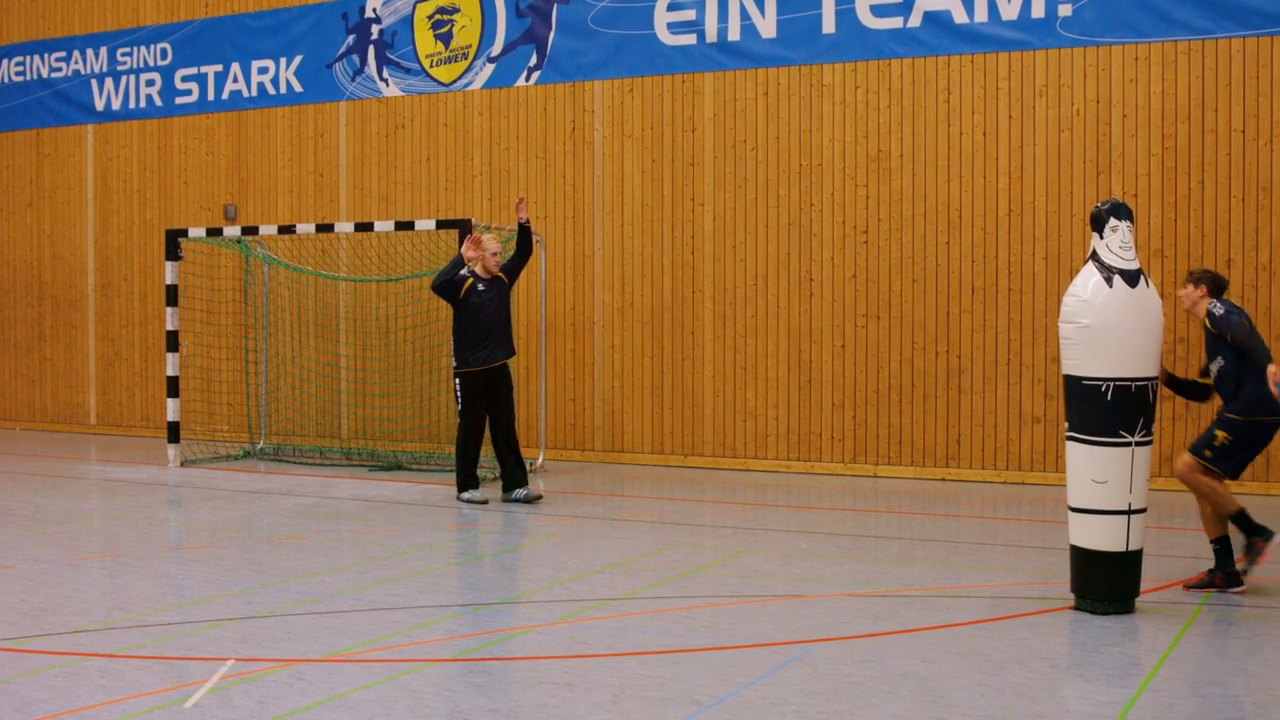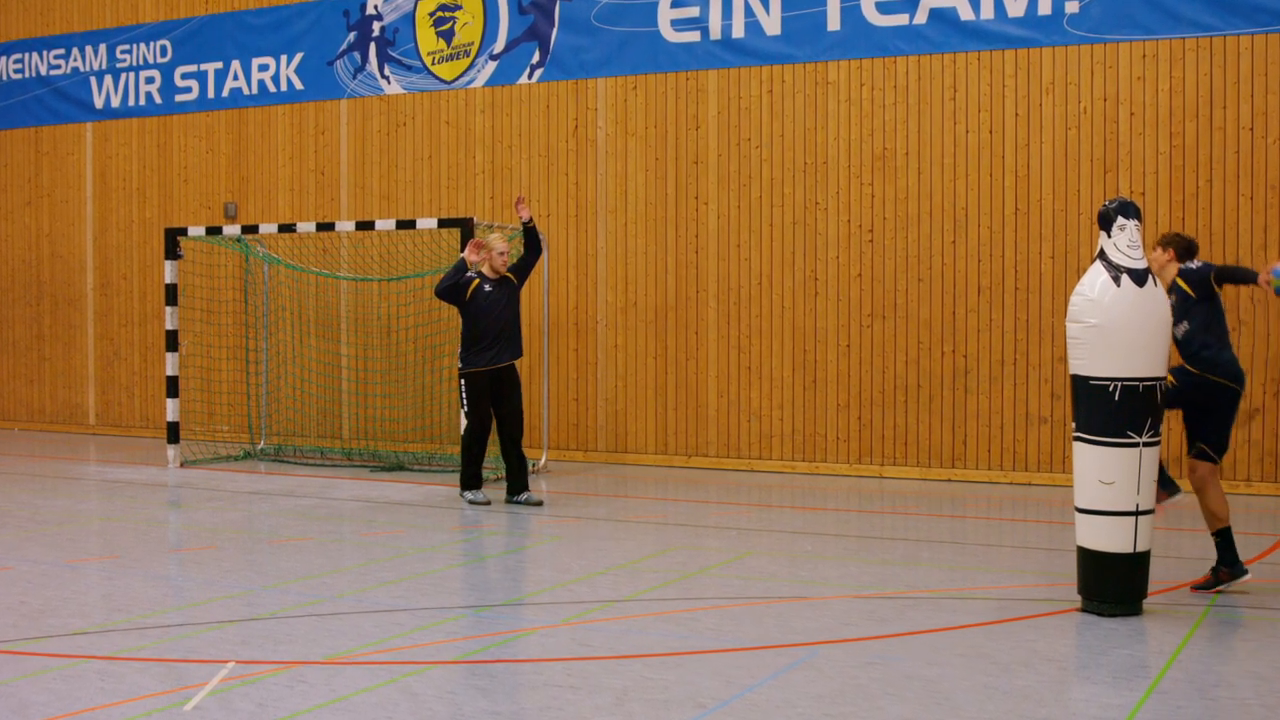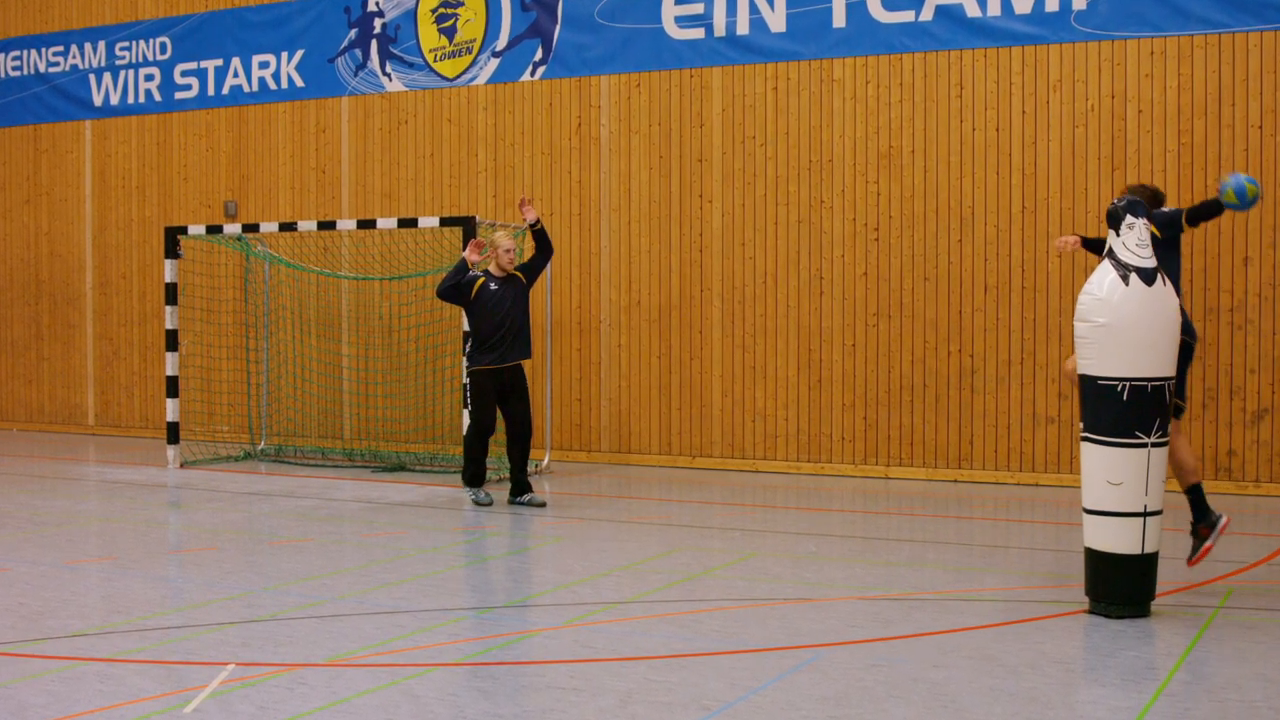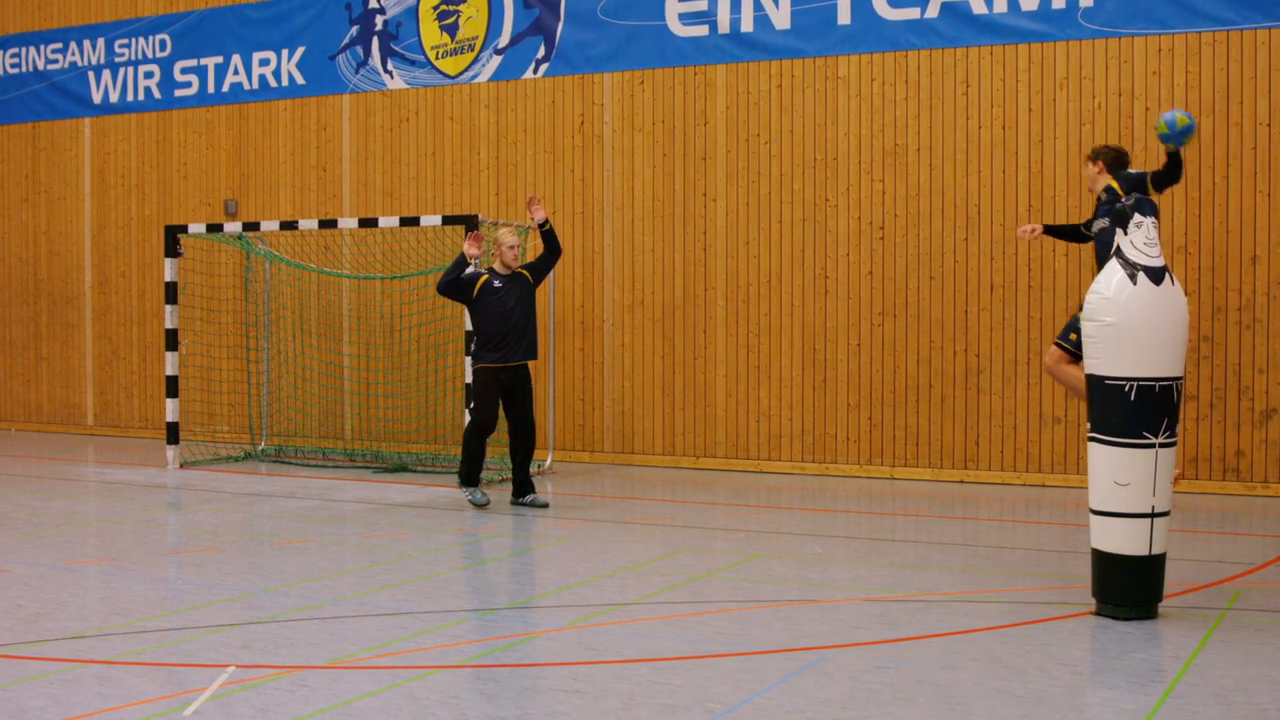
dt=0.7s
person 1, frame 1
left shoulder: (1219, 310)
right shoulder: (1213, 331)
left elbow: (1246, 336)
right elbow: (1204, 392)
right wrist: (1167, 377)
left hip: (1254, 410)
right hip: (1243, 411)
left knee: (1187, 468)
right knee: (1202, 479)
right ankle: (1226, 571)
person 1, frame 2
left shoulder: (1189, 275)
right shoulder: (1168, 298)
left elbow: (1224, 273)
left hip: (1208, 374)
right hip: (1220, 384)
right knee: (1202, 474)
left ankle: (1161, 482)
right ankle: (1229, 564)
person 1, frame 3
left shoulder: (1158, 222)
left elbow: (1197, 214)
left wrist: (1223, 201)
right wrist: (1082, 241)
right hip: (1174, 339)
left knee: (1076, 368)
right knee: (1172, 431)
right ankle: (1203, 518)
person 1, frame 4
left shoulder: (1121, 183)
right shoulder: (1104, 212)
left elbow: (1165, 179)
right elbow: (1084, 231)
left wrist: (1174, 156)
right wrist: (1044, 228)
left knee: (1055, 360)
person 2, frame 1
left shoulder: (502, 279)
right shoulder: (463, 283)
left elbow: (524, 253)
right elbow: (437, 285)
left wrist: (523, 222)
right wrist: (462, 258)
left hip: (499, 367)
right hip: (469, 370)
left knee: (505, 427)
right knee: (471, 429)
left ankle: (514, 485)
right ankle: (467, 487)
person 2, frame 2
left shoulder: (512, 280)
right shoulder: (469, 284)
left elbow: (534, 251)
right elbow: (441, 290)
left wrist: (527, 221)
right wrist: (465, 261)
left hip: (506, 369)
right hip: (475, 370)
left knee: (513, 429)
right knee: (478, 428)
left ankle: (517, 489)
right ankle: (470, 486)
person 2, frame 3
left shoulder: (520, 279)
right shoulder: (475, 283)
left elbow: (545, 252)
right elbow: (443, 291)
left wrist: (534, 223)
right wrist: (466, 261)
left hip: (513, 368)
right hip: (482, 369)
left knee: (521, 428)
right knee: (482, 426)
left ankle: (520, 490)
right ankle: (473, 482)
person 2, frame 4
left shoulder: (526, 277)
right shoulder: (479, 281)
left elbow: (553, 253)
right elbow: (444, 287)
left wrist: (543, 223)
right wrist: (465, 258)
left hip: (519, 367)
right hip: (487, 367)
left knee: (524, 429)
right knee: (483, 422)
left ankle: (523, 490)
right ankle: (469, 481)
